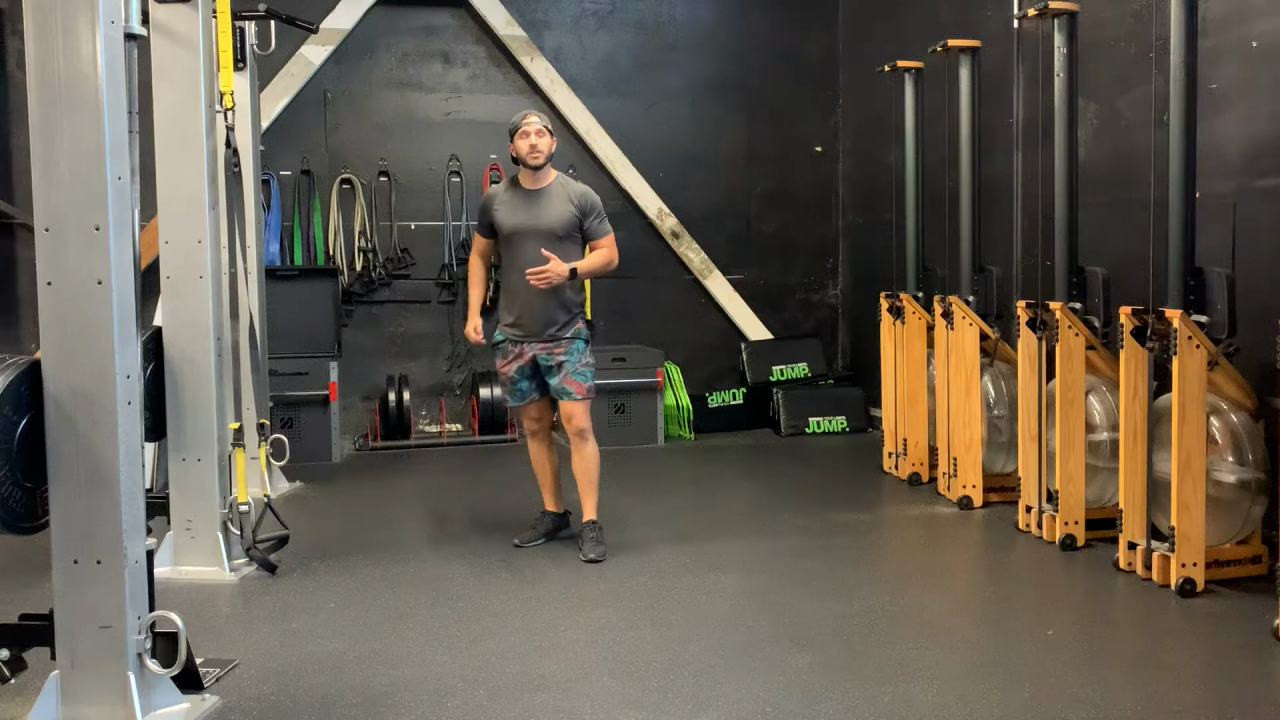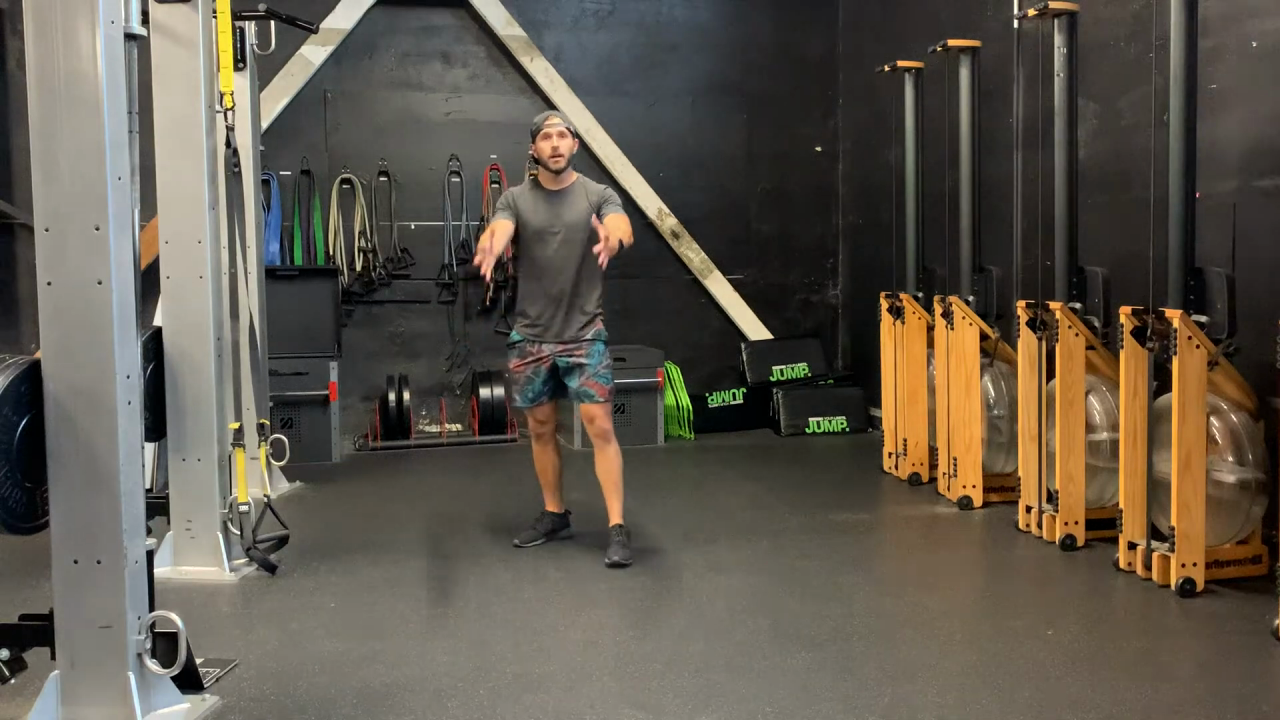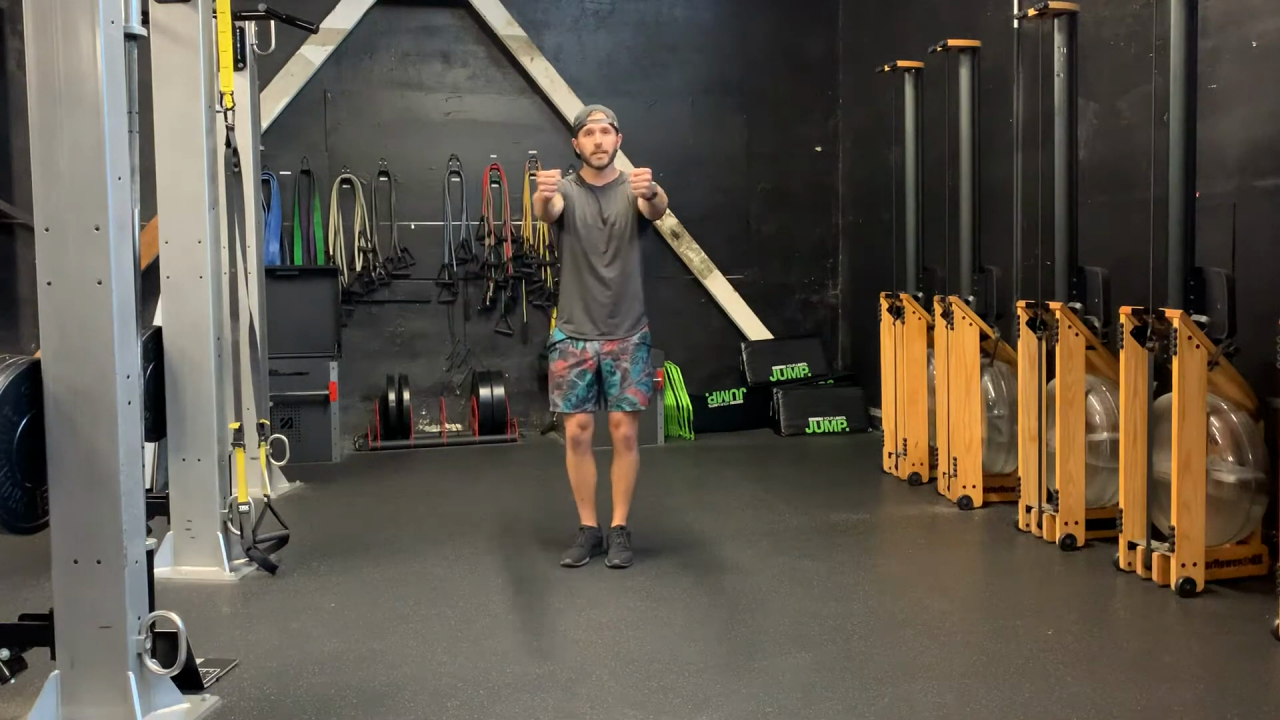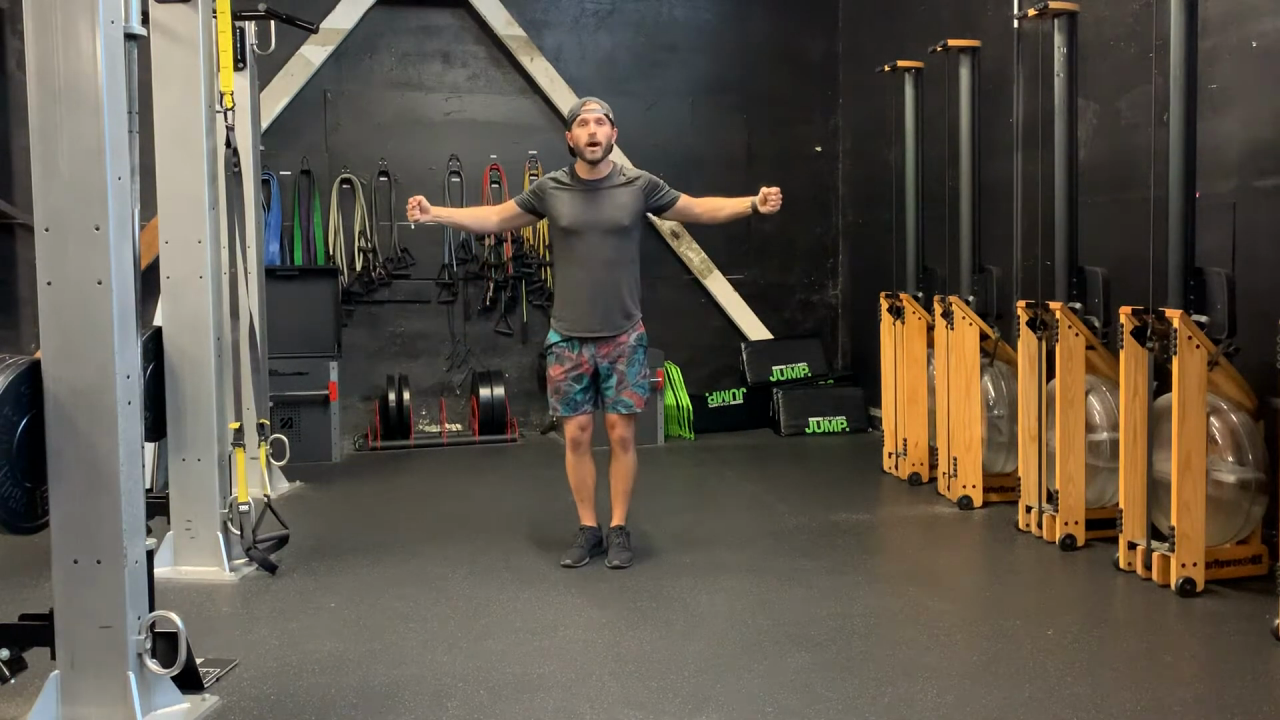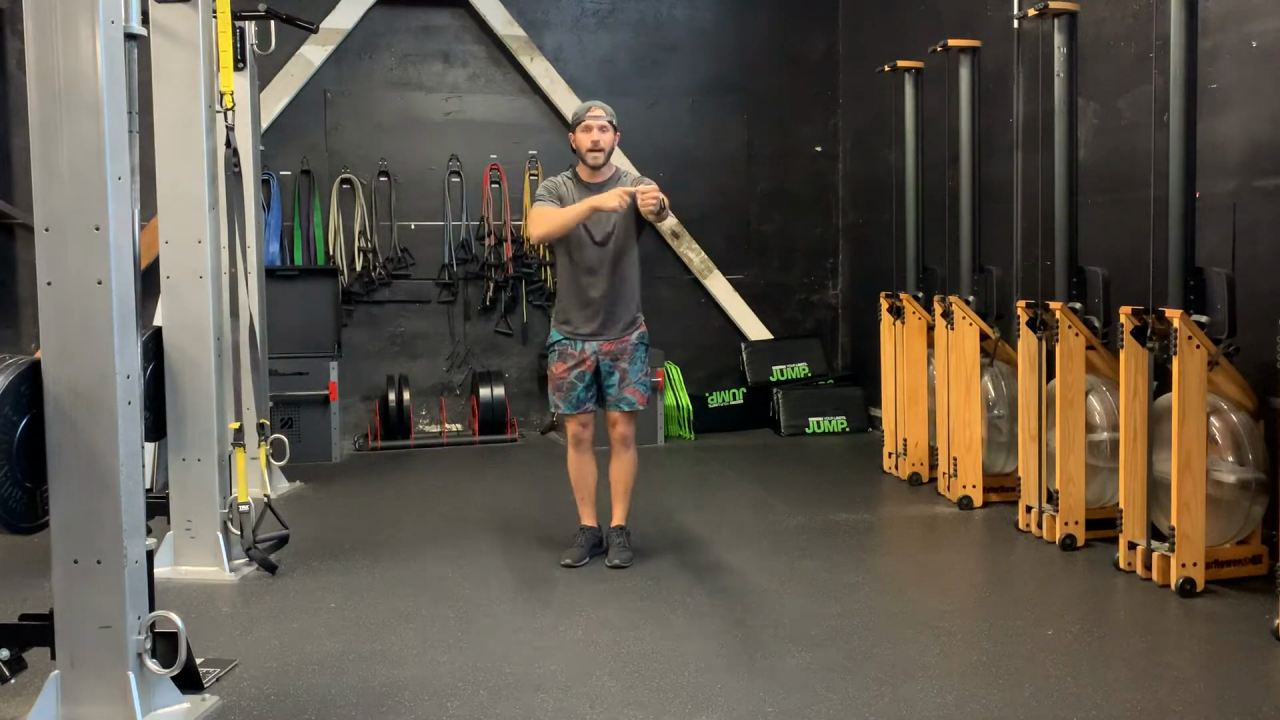
dt=1s
person 1, frame 1
left shoulder: (580, 196)
right shoulder: (495, 199)
left elbow: (609, 255)
right elbow: (479, 256)
left wrist: (569, 270)
right wrist: (474, 313)
left hip: (566, 333)
right hip: (513, 337)
left knee: (578, 425)
right knee: (535, 426)
left ankle: (591, 523)
right ankle: (553, 513)
person 1, frame 2
left shoulder: (598, 195)
right shoulder: (516, 199)
left elbow: (623, 228)
right elbow: (497, 235)
left wrist: (613, 240)
right wrist: (487, 250)
left hip: (584, 333)
right hip: (530, 336)
left knee: (600, 427)
right knee: (541, 428)
left ankle: (617, 527)
right ankle: (554, 514)
person 1, frame 3
left shoulder: (635, 191)
right shoulder: (564, 190)
left elbow: (658, 208)
right elbow: (546, 212)
left wrist: (651, 191)
right wrist: (542, 194)
left hip: (628, 335)
right hip: (573, 335)
left knee: (624, 434)
right knee: (578, 434)
left ankle: (619, 529)
right ankle: (588, 528)
person 1, frame 4
left shoulder: (640, 185)
right shoulder: (549, 188)
left elbow: (697, 210)
right elbow: (495, 219)
left wrist: (753, 204)
right wrist: (435, 213)
left hip: (623, 336)
right hip: (568, 337)
left knee: (621, 435)
right knee: (576, 436)
left ankle: (618, 529)
right ankle: (588, 528)
person 1, frame 5
left shoulder: (635, 186)
right shoulder: (556, 189)
left elbow: (658, 212)
right elbow: (538, 230)
left wrist: (656, 205)
right wrist: (594, 201)
left hip: (624, 335)
right hip: (570, 336)
left knee: (622, 433)
right knee: (578, 434)
left ankle: (619, 528)
right ankle: (588, 528)
